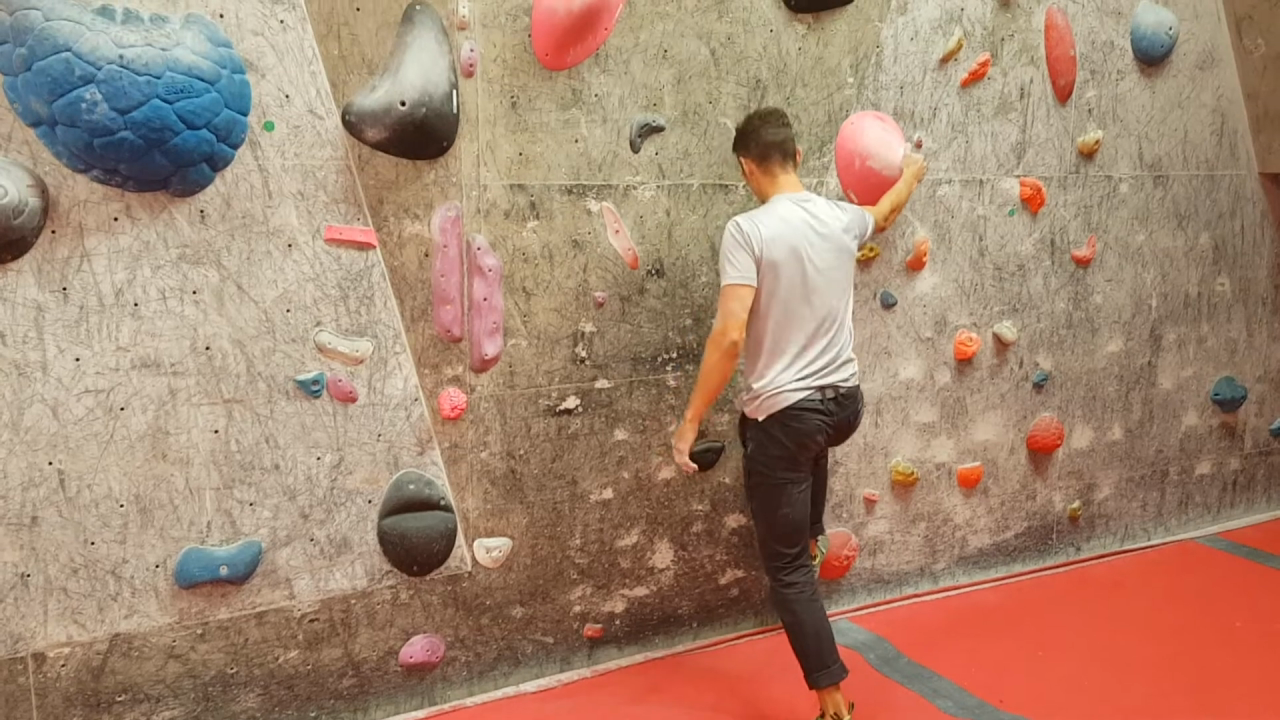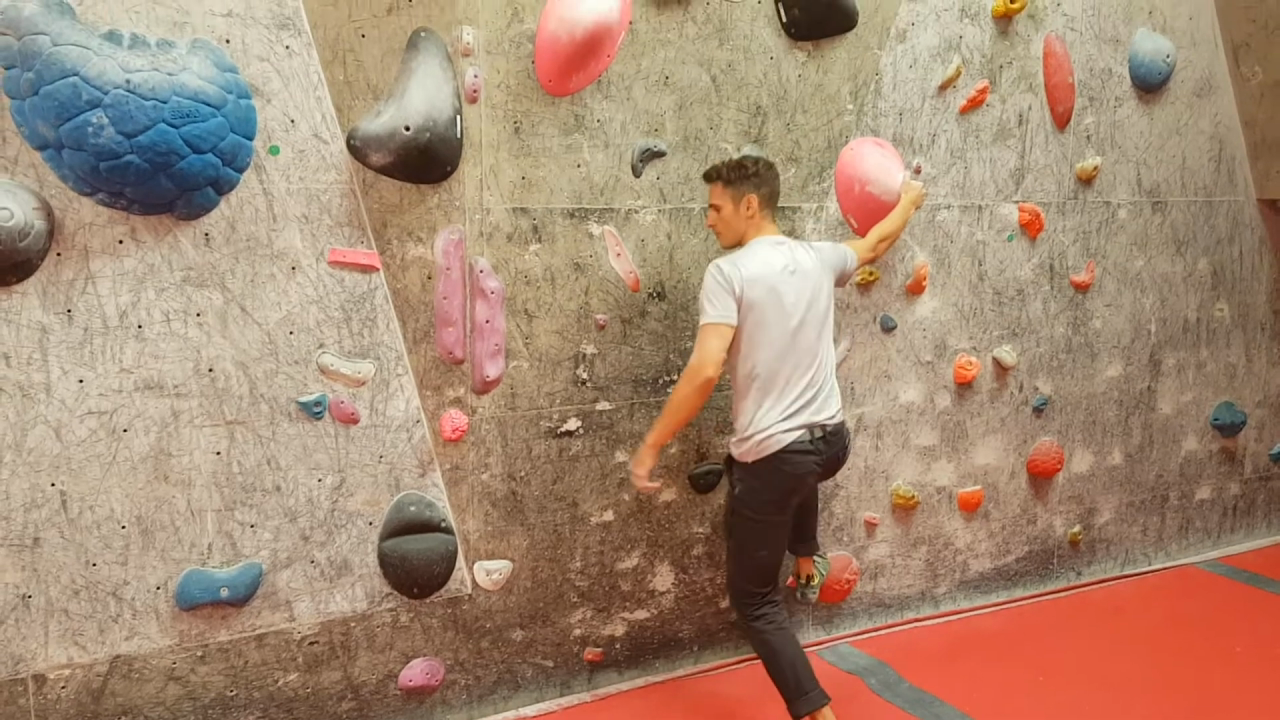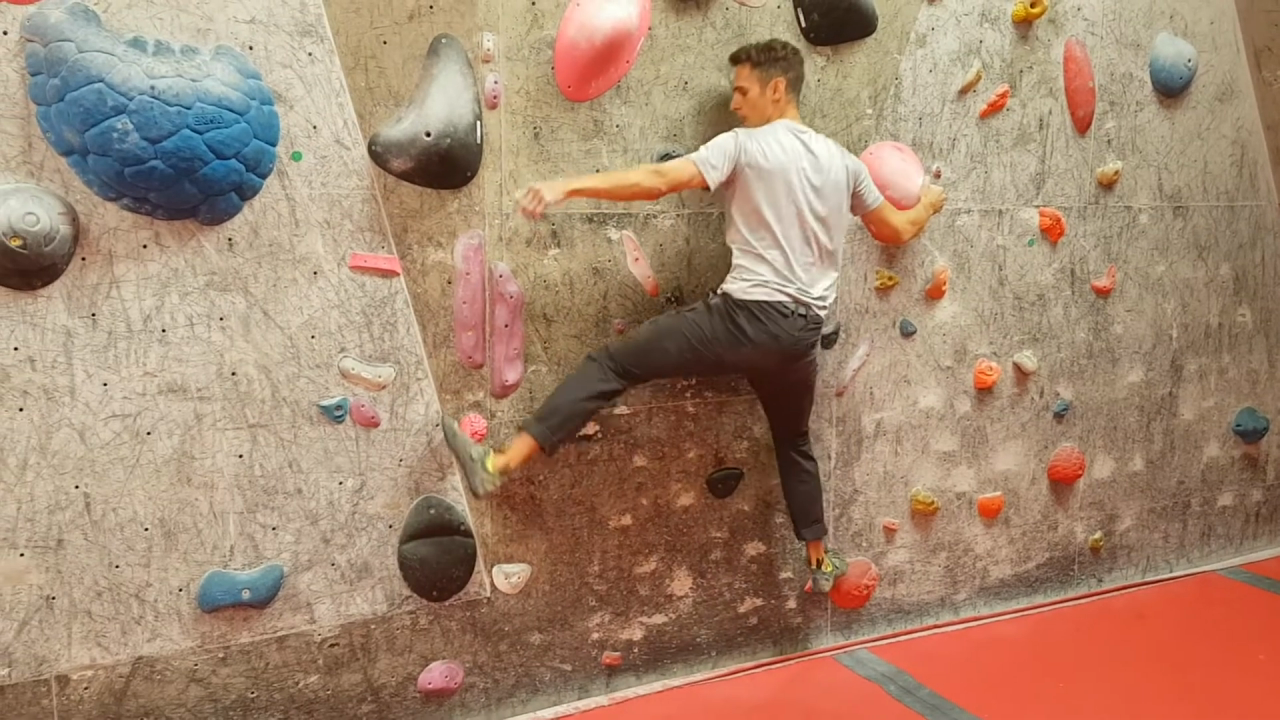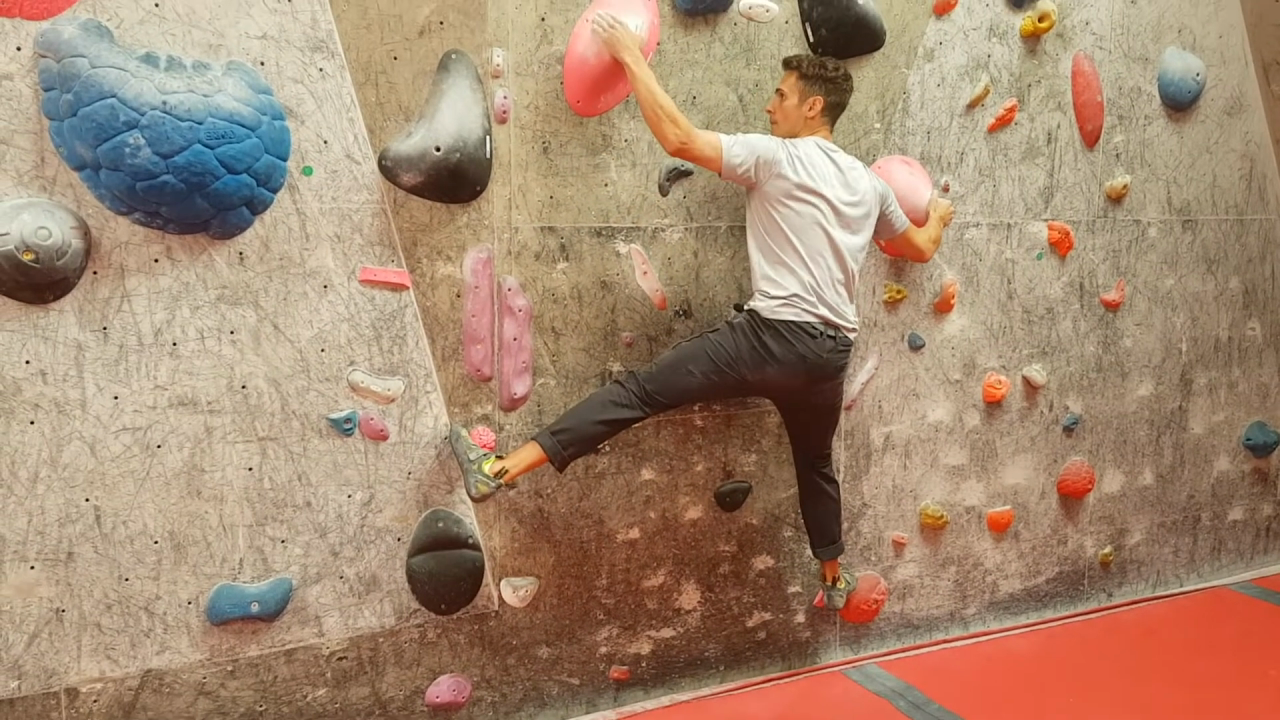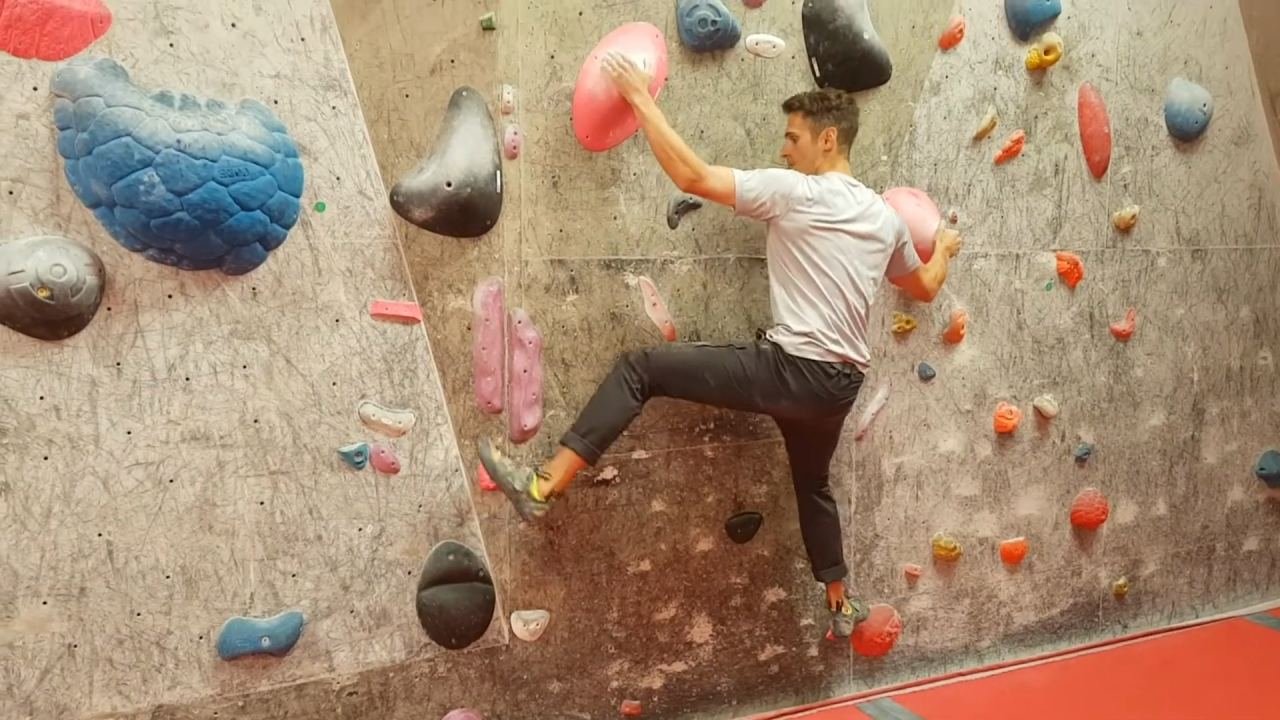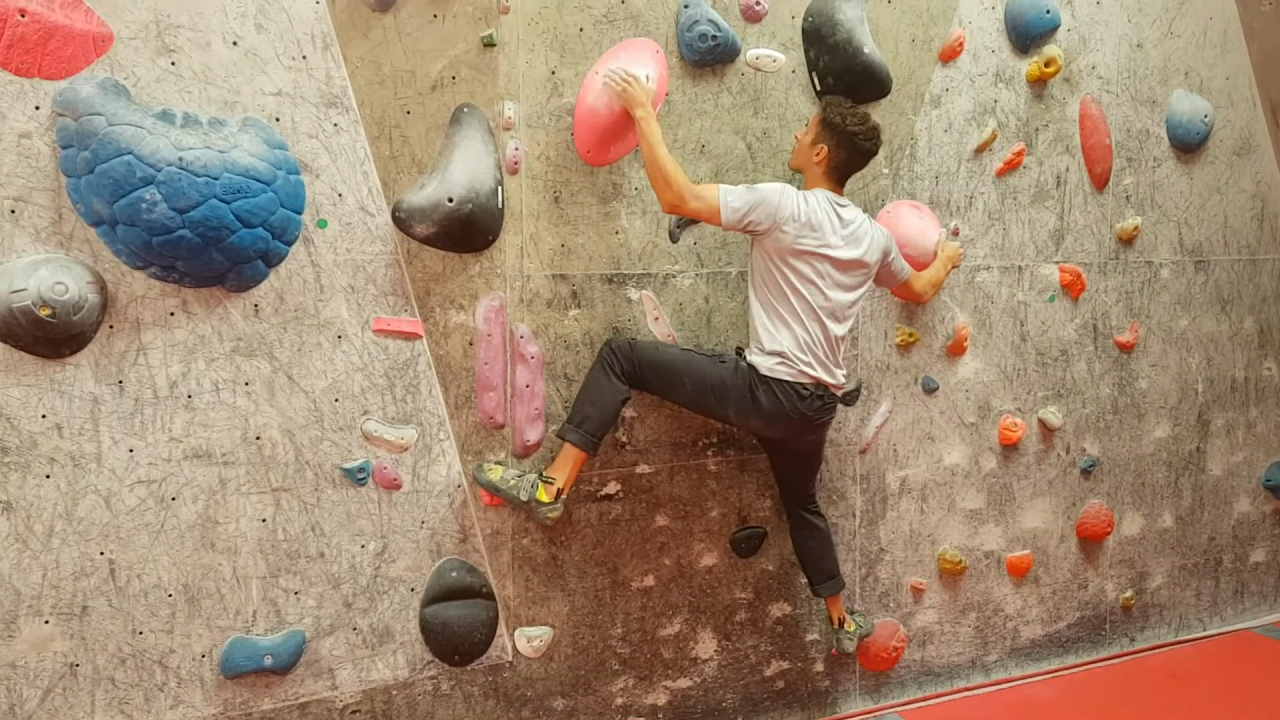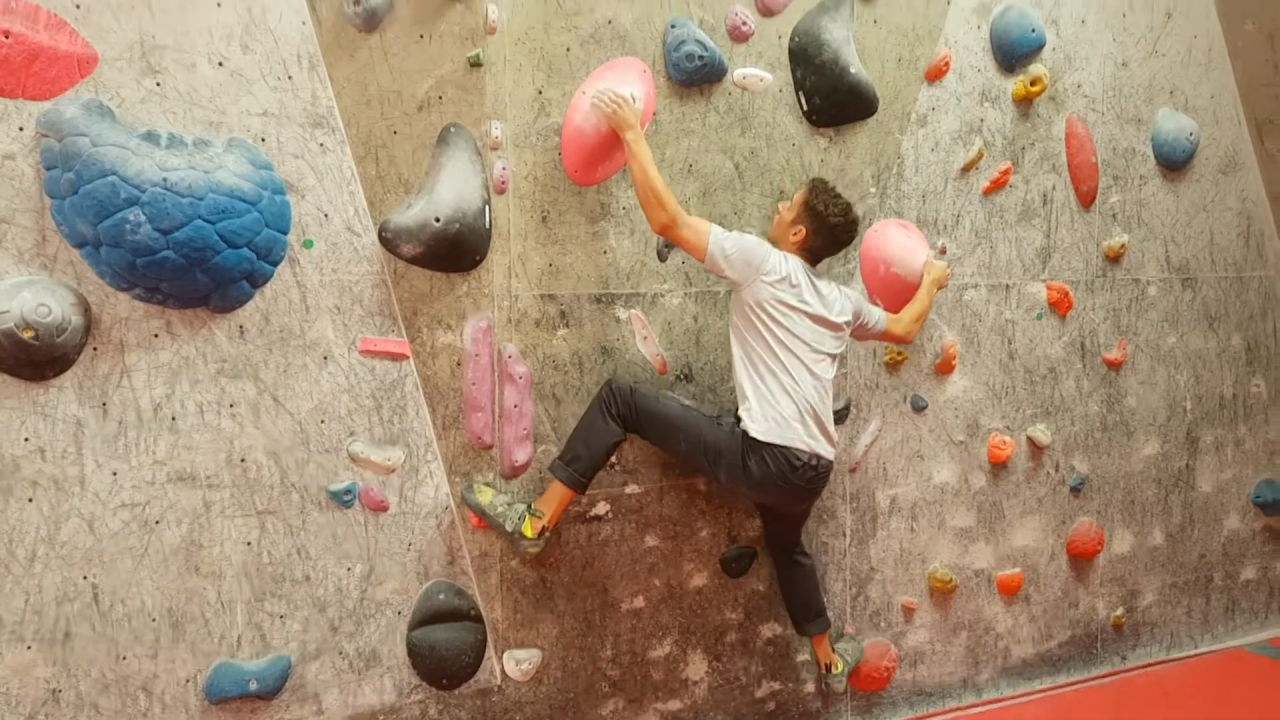
dt=0.7s
person 1, frame 1
left shoulder: (748, 230)
right shoulder: (843, 218)
left elbow: (730, 335)
right elbow: (885, 211)
left wrist: (691, 419)
right wrist: (909, 176)
left hip: (781, 415)
right hip: (845, 402)
left knee: (786, 570)
right ankle: (812, 536)
person 1, frame 2
left shoulder: (729, 272)
right shoulder: (818, 258)
left elbow: (704, 372)
right elbow: (873, 245)
left wrist: (651, 447)
right wrist: (906, 204)
left hip: (771, 454)
right hip: (832, 439)
left knee: (755, 603)
right ankle: (807, 563)
person 1, frame 3
left shoulder: (744, 146)
right shoulder: (843, 162)
left elbow: (657, 182)
right elbow: (898, 230)
left wrist: (567, 186)
right wrist: (927, 206)
left hip: (745, 316)
right hip: (801, 331)
left knee: (610, 363)
right knee: (794, 443)
left ankle: (499, 464)
right ankle: (821, 561)
person 1, frame 4
left shoulder: (774, 156)
right shoulder: (870, 183)
left elbow: (678, 138)
right elbow: (921, 249)
left wrist: (631, 57)
right wrist: (938, 217)
left hip: (771, 337)
right hip: (830, 352)
left knee: (638, 390)
right knee: (815, 464)
left ankle: (499, 469)
right ankle: (834, 579)
person 1, frame 5
left shoulder: (794, 191)
right shoulder: (886, 216)
left elbow: (692, 175)
right elbow: (925, 287)
left wrist: (641, 99)
right wrist: (944, 248)
left hip: (788, 368)
right hip: (839, 383)
left knee: (640, 365)
right knee: (813, 485)
left ankle: (545, 486)
right ankle: (841, 605)
person 1, frame 6
left shoulder: (782, 204)
right shoulder: (873, 235)
left elbow: (676, 197)
right elbow: (919, 290)
left wrist: (643, 113)
right wrist: (945, 259)
left hip: (764, 388)
right hip: (816, 403)
left knee: (620, 356)
right knee: (801, 502)
left ankle: (551, 486)
right ankle: (842, 621)
person 1, frame 7
left shoulder: (762, 264)
right shoulder: (842, 301)
left elbow: (667, 220)
right elbow: (902, 329)
left wrist: (632, 135)
right wrist: (930, 283)
left hip: (760, 457)
right hip: (810, 470)
left knee: (619, 399)
right knee: (786, 546)
left ankle: (535, 522)
right ankle: (830, 659)
